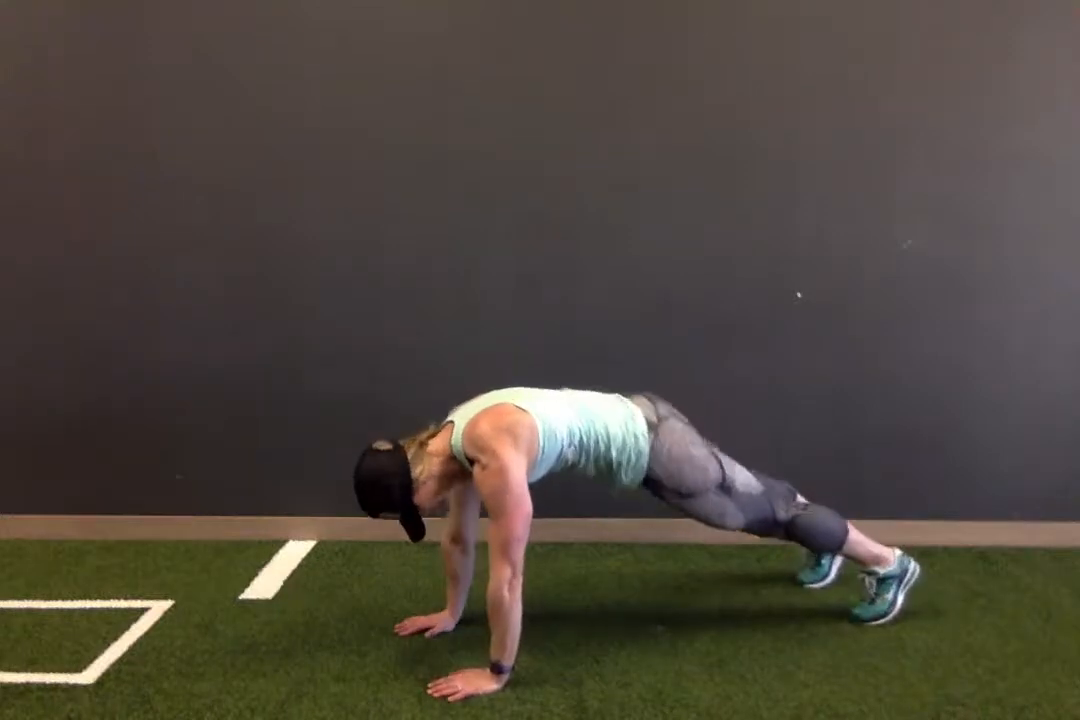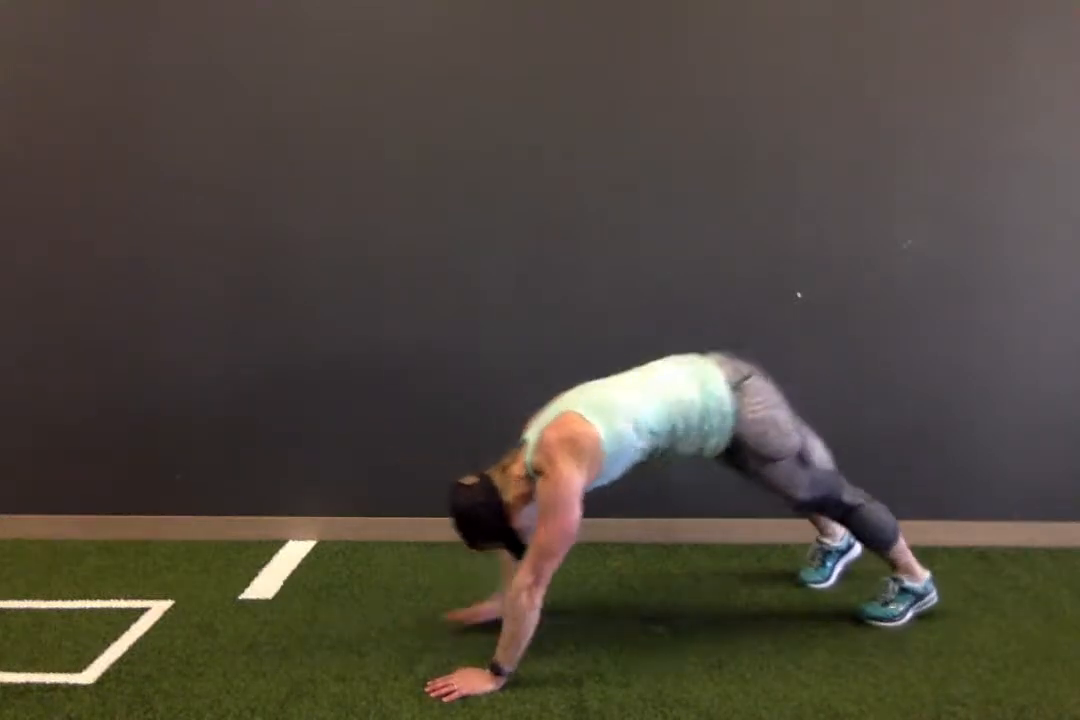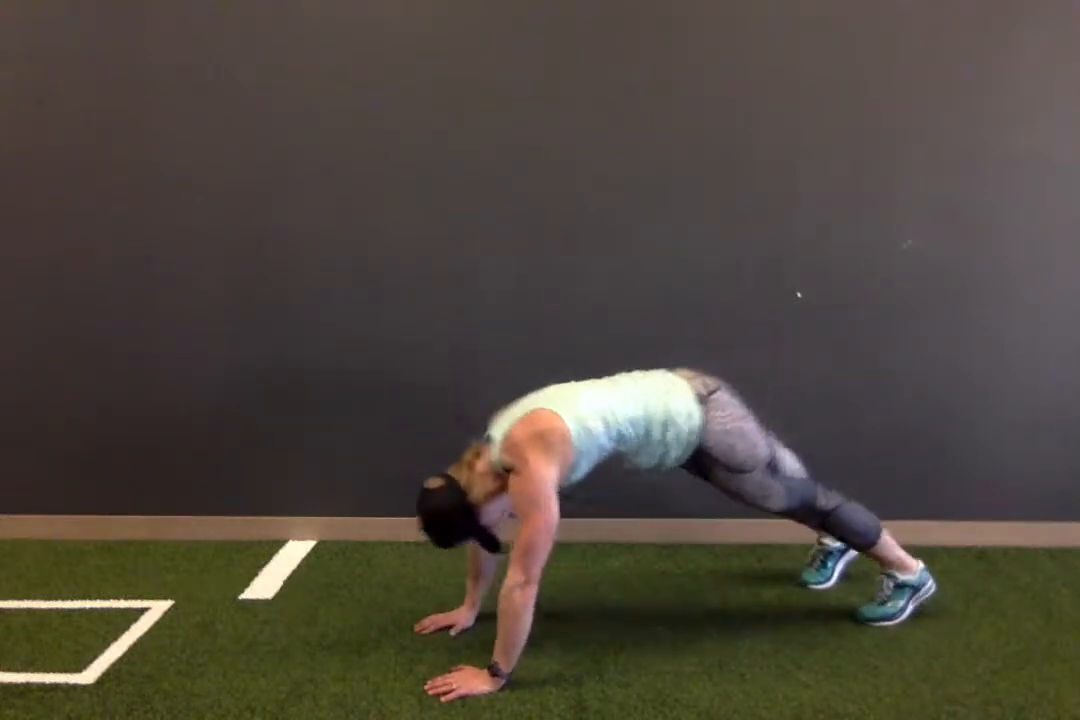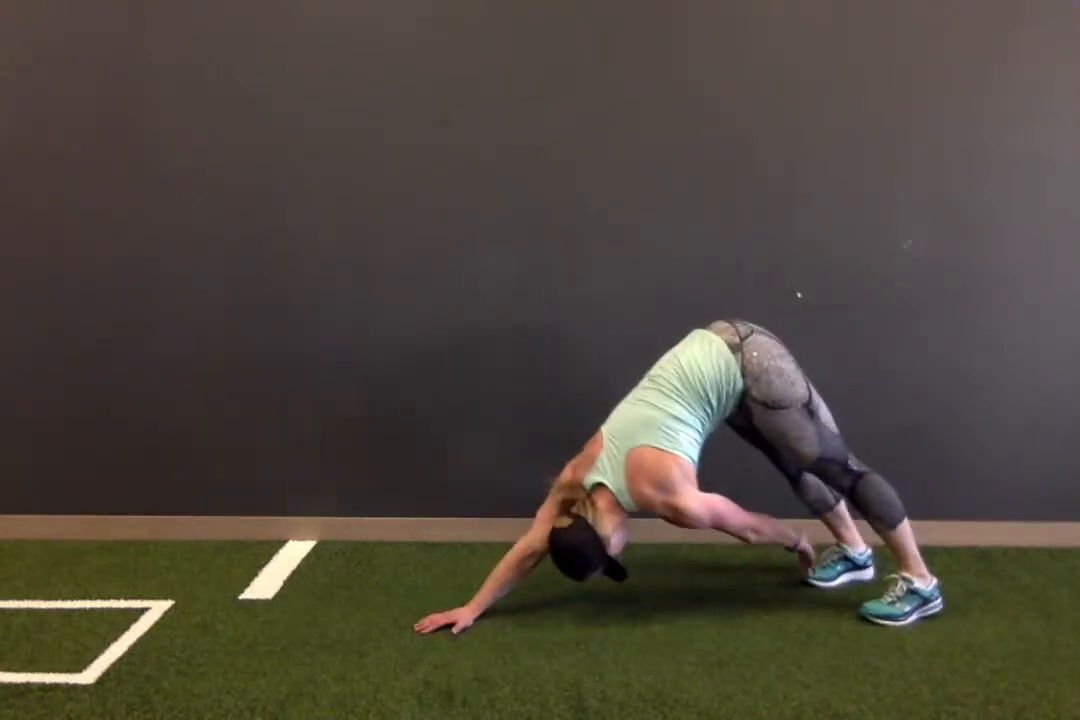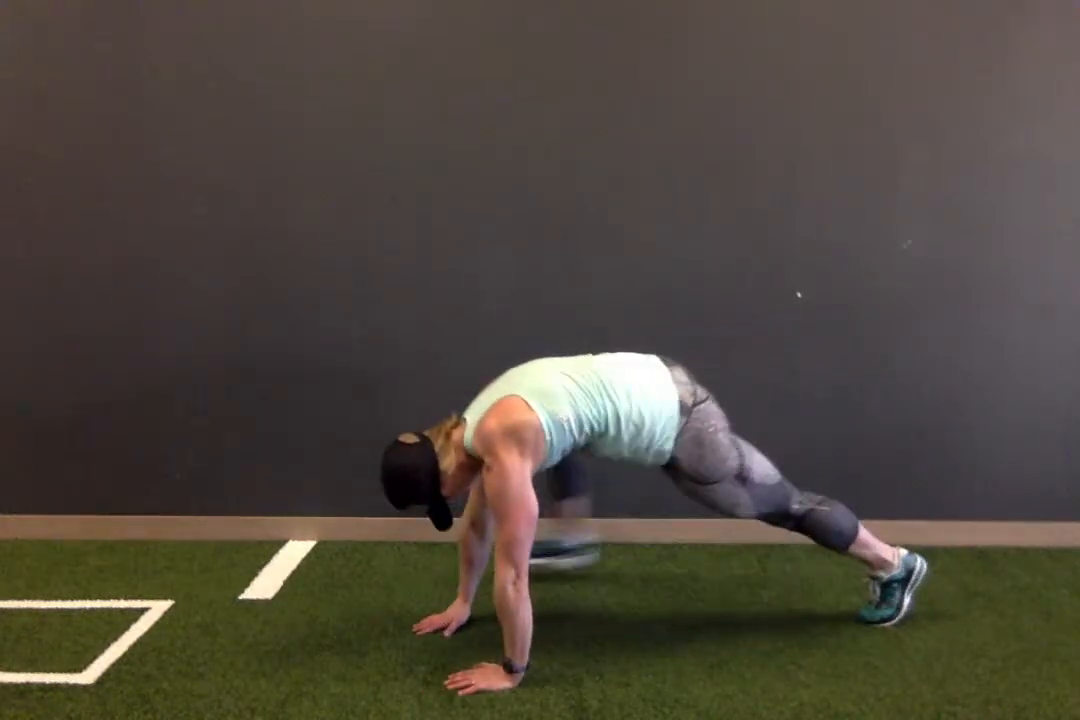
dt=1s
person 1, frame 1
left shoulder: (493, 454)
right shoulder: (454, 438)
left elbow: (506, 573)
right elbow: (458, 537)
left wrist: (496, 673)
right wrist: (450, 613)
left hip: (650, 442)
right hip: (635, 422)
left knee: (760, 513)
right knee: (742, 492)
left ankle: (888, 564)
right ankle: (805, 510)
person 1, frame 2
left shoulder: (560, 467)
right shoulder: (530, 450)
left elbow: (534, 581)
right elbow: (516, 525)
left wrist: (495, 674)
right wrist: (506, 599)
left hip: (735, 404)
right hip: (706, 381)
left knee: (828, 491)
left ankle: (914, 581)
right ankle: (834, 544)
person 1, frame 3
left shoulder: (533, 459)
right shoulder: (495, 440)
left elbow: (523, 579)
right elbow: (482, 527)
left wrist: (494, 675)
right wrist: (468, 608)
left hip: (699, 418)
right hip: (680, 398)
left knee: (804, 498)
right knee: (785, 491)
left ankle: (908, 575)
right ankle: (832, 546)
person 1, frame 4
left shoulder: (661, 495)
right shoulder: (579, 475)
left elbow: (750, 526)
right elbow: (531, 544)
left wrist: (798, 544)
right wrist: (471, 609)
left hip: (747, 362)
right hip: (718, 349)
left knee: (837, 467)
right knee: (791, 458)
left ankle: (919, 582)
right ankle: (853, 552)
person 1, frame 5
left shoulder: (499, 449)
right shoulder: (473, 427)
left elbow: (511, 573)
right elbow: (478, 521)
left wrist: (511, 671)
right wrist: (462, 604)
left hip: (674, 422)
right hip: (652, 378)
left knee: (778, 503)
left ankle: (892, 565)
